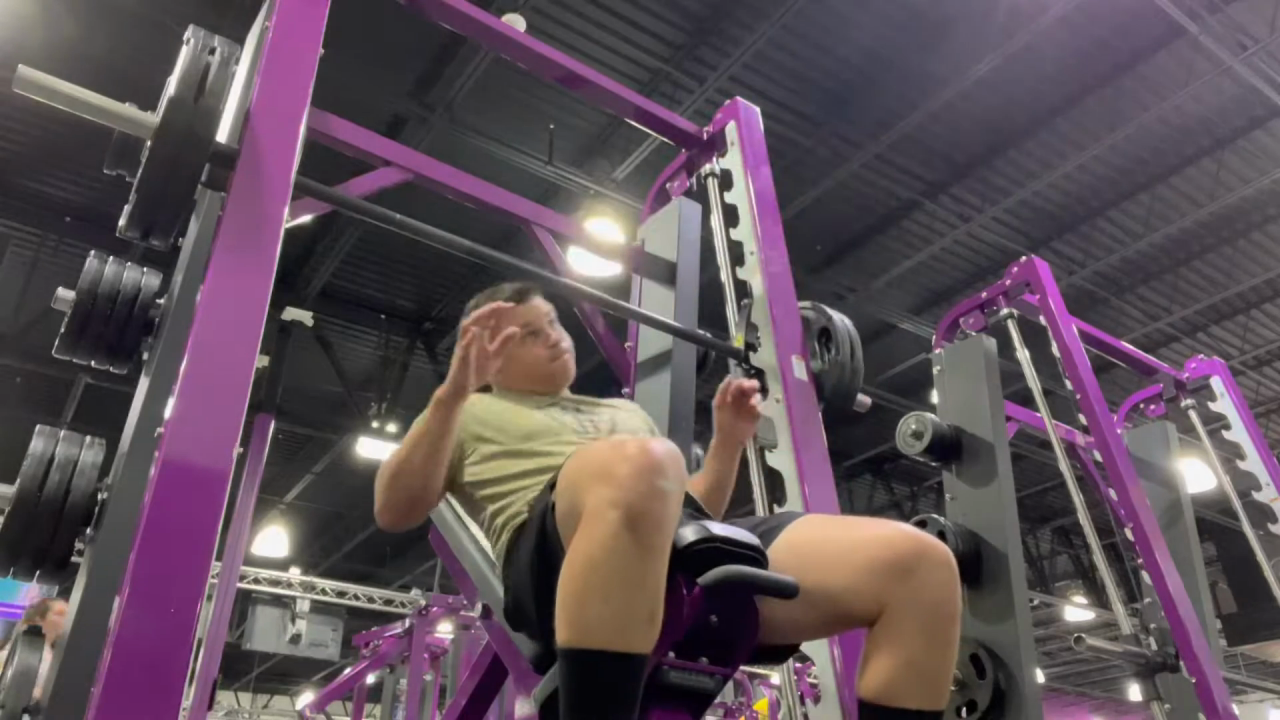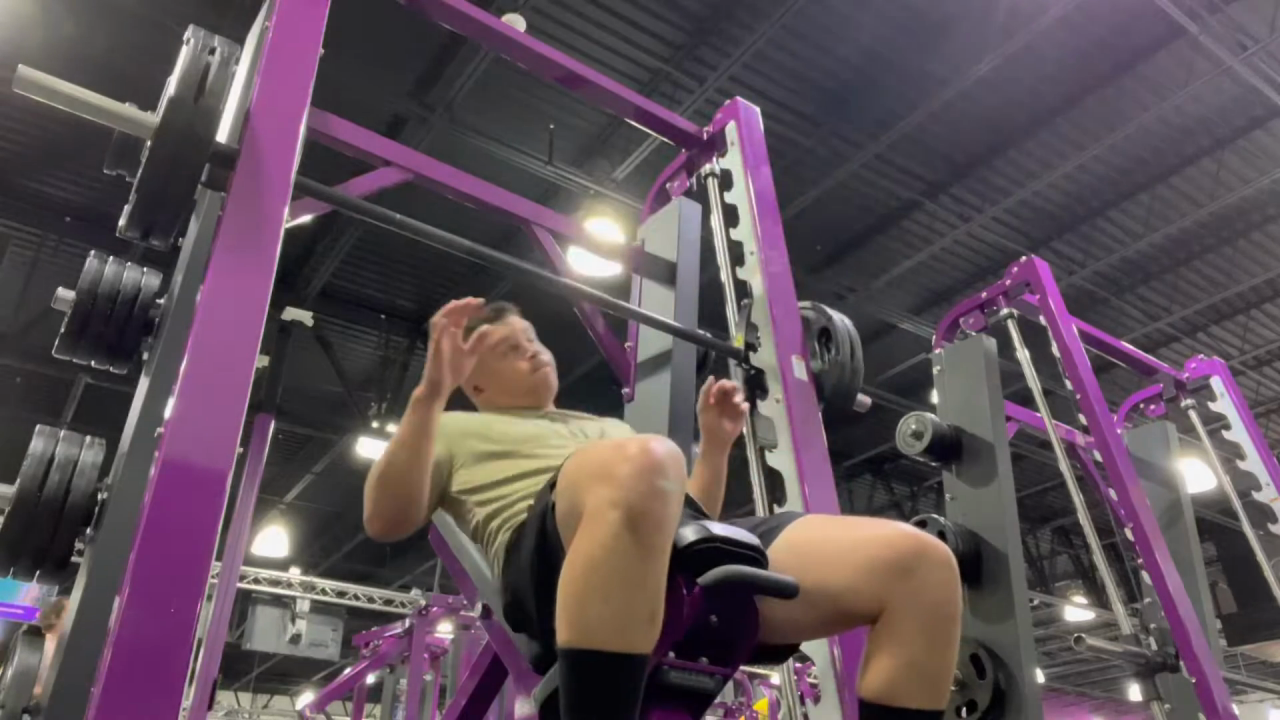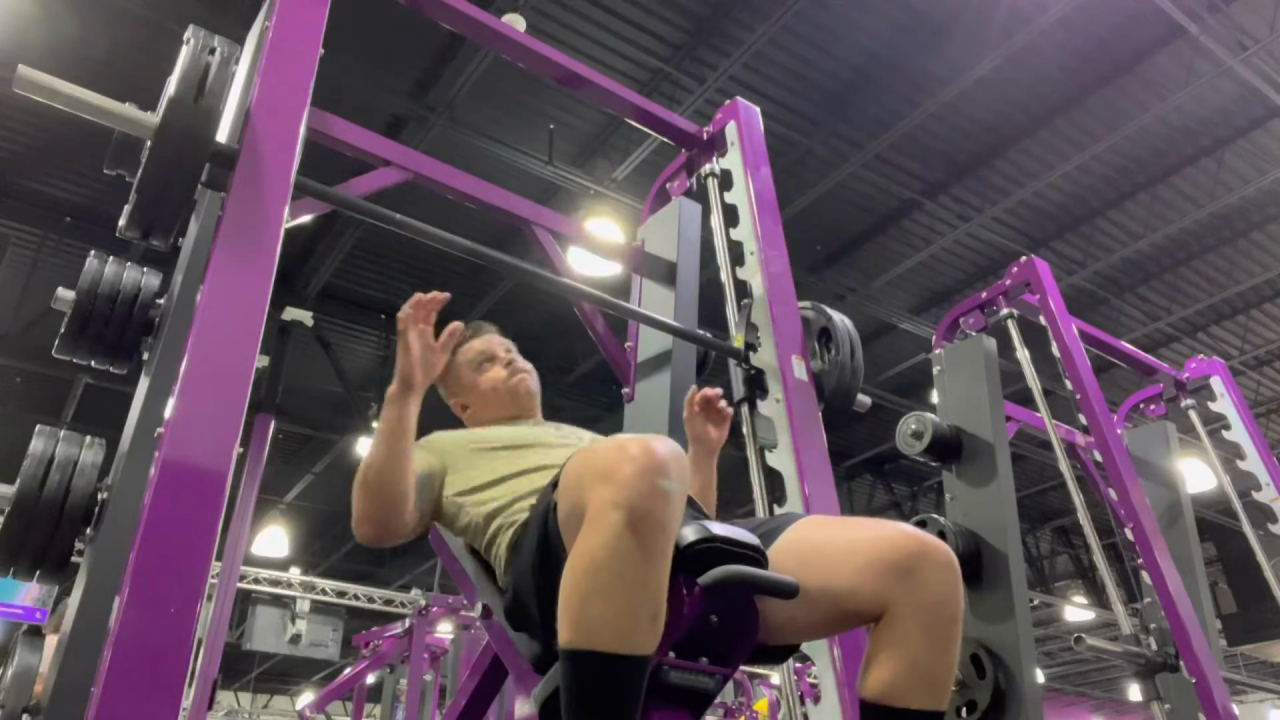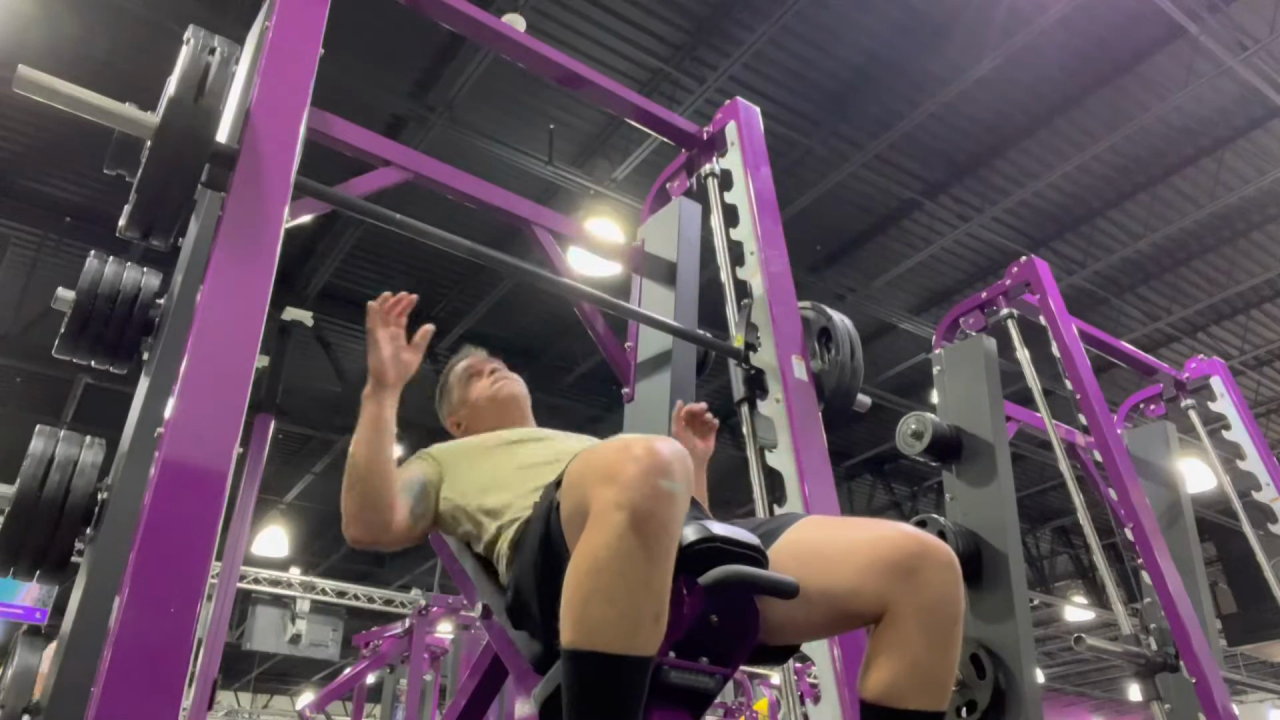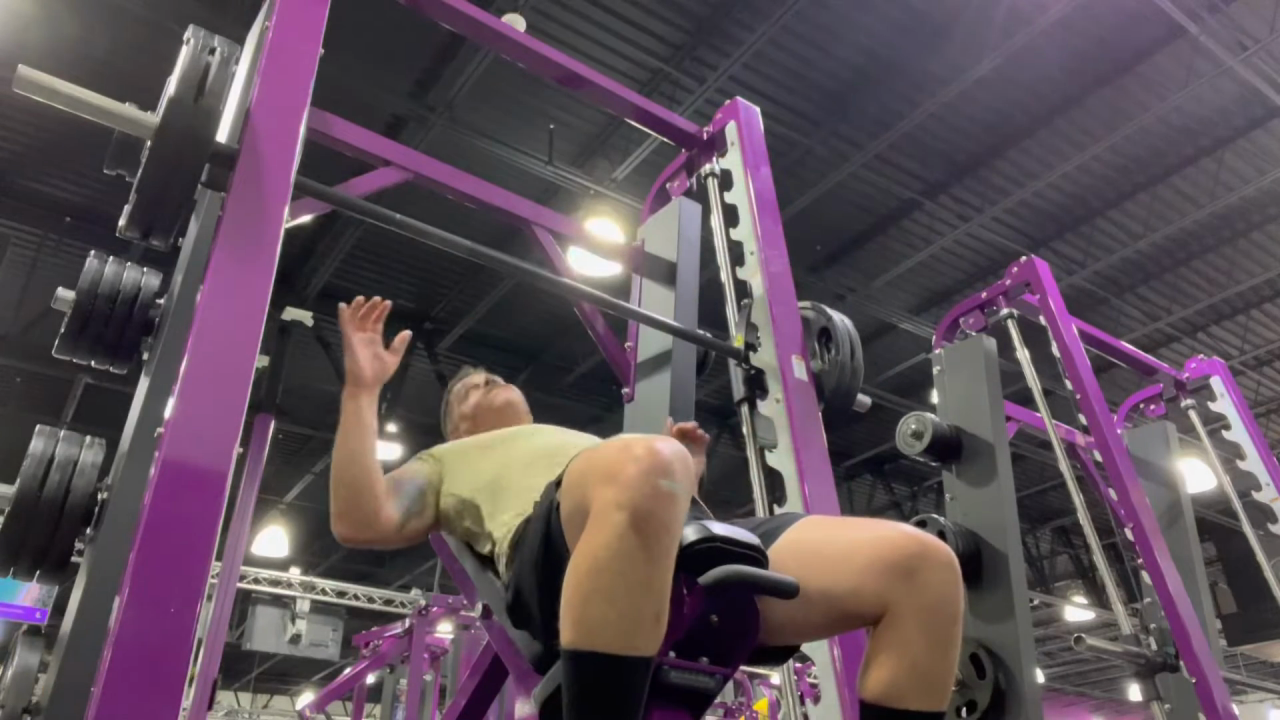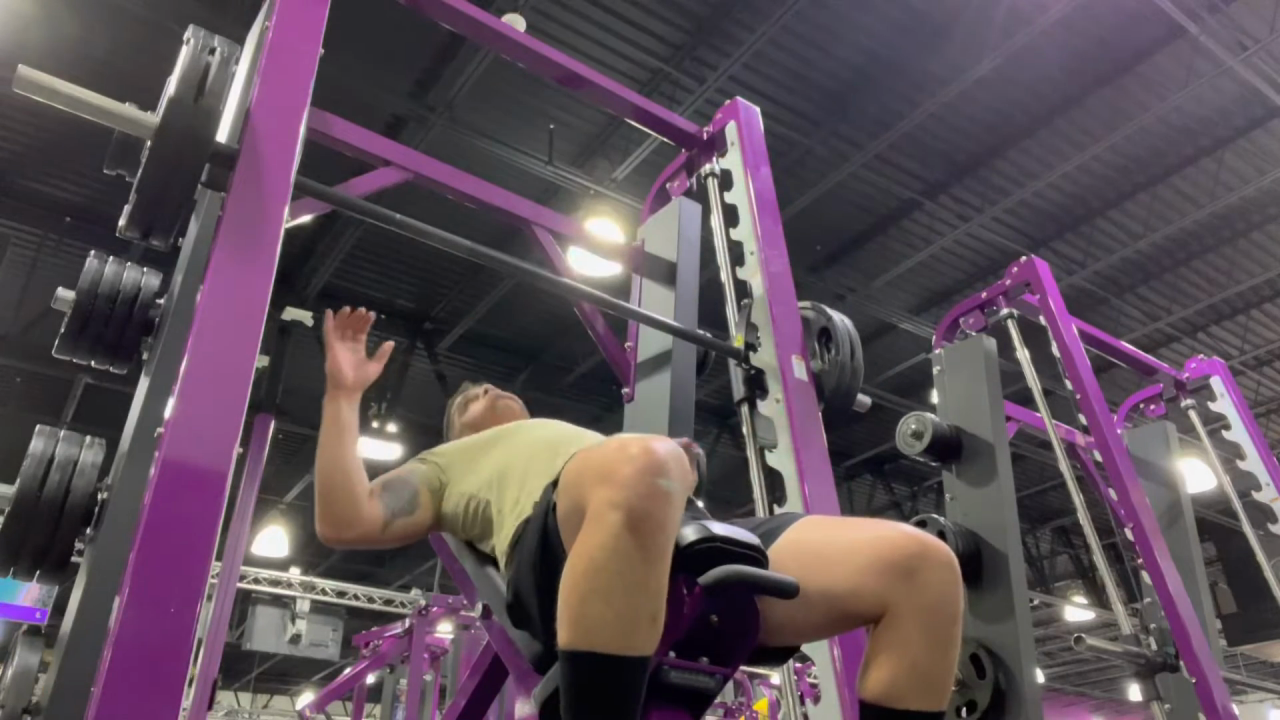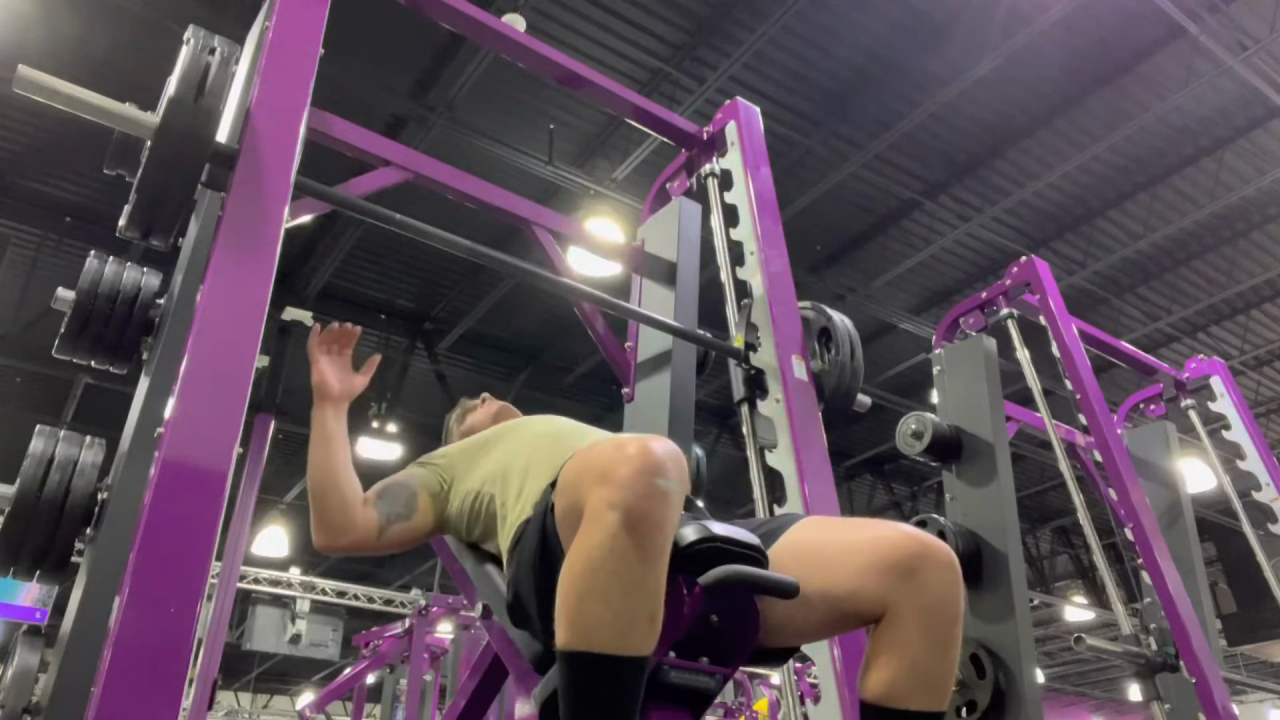
dt=0.1s
person 1, frame 1
left shoulder: (623, 414)
right shoulder: (470, 417)
right elbow: (395, 510)
left wrist: (730, 438)
right wrist: (453, 390)
right hip: (558, 554)
left knee: (920, 564)
right knee: (640, 465)
person 1, frame 2
left shoulder: (609, 428)
right shoulder: (455, 431)
right elbow: (385, 519)
left wrist: (716, 442)
right wrist: (432, 388)
right hip: (556, 556)
left knee: (920, 563)
right knee: (642, 463)
person 1, frame 3
left shoulder: (600, 441)
right shoulder: (447, 452)
right elbow: (377, 525)
left wrist: (704, 454)
right wrist: (407, 389)
right hip: (558, 555)
left knee: (923, 564)
right knee: (643, 466)
person 1, frame 4
left shoulder: (589, 443)
right shoulder: (445, 462)
right elbow: (369, 527)
left wrist: (695, 461)
right wrist: (383, 386)
left hip: (687, 550)
right hip: (562, 553)
left knee: (923, 565)
right knee: (646, 466)
person 1, frame 5
left shoulder: (583, 437)
right shoulder: (448, 465)
right elbow: (358, 524)
left wrist: (686, 474)
right wrist: (362, 388)
right hip: (563, 550)
left knee: (923, 566)
right knee: (646, 467)
person 1, frame 6
left shoulder: (583, 440)
right shoulder: (448, 467)
right elbow: (342, 522)
left wrist: (678, 482)
right wrist: (343, 392)
right hip: (568, 550)
left knee: (923, 565)
right knee: (642, 464)
person 1, frame 7
right shoulder: (450, 470)
right elbow: (341, 528)
right wrist: (330, 403)
right hip: (565, 550)
left knee: (922, 567)
right knee: (641, 468)
